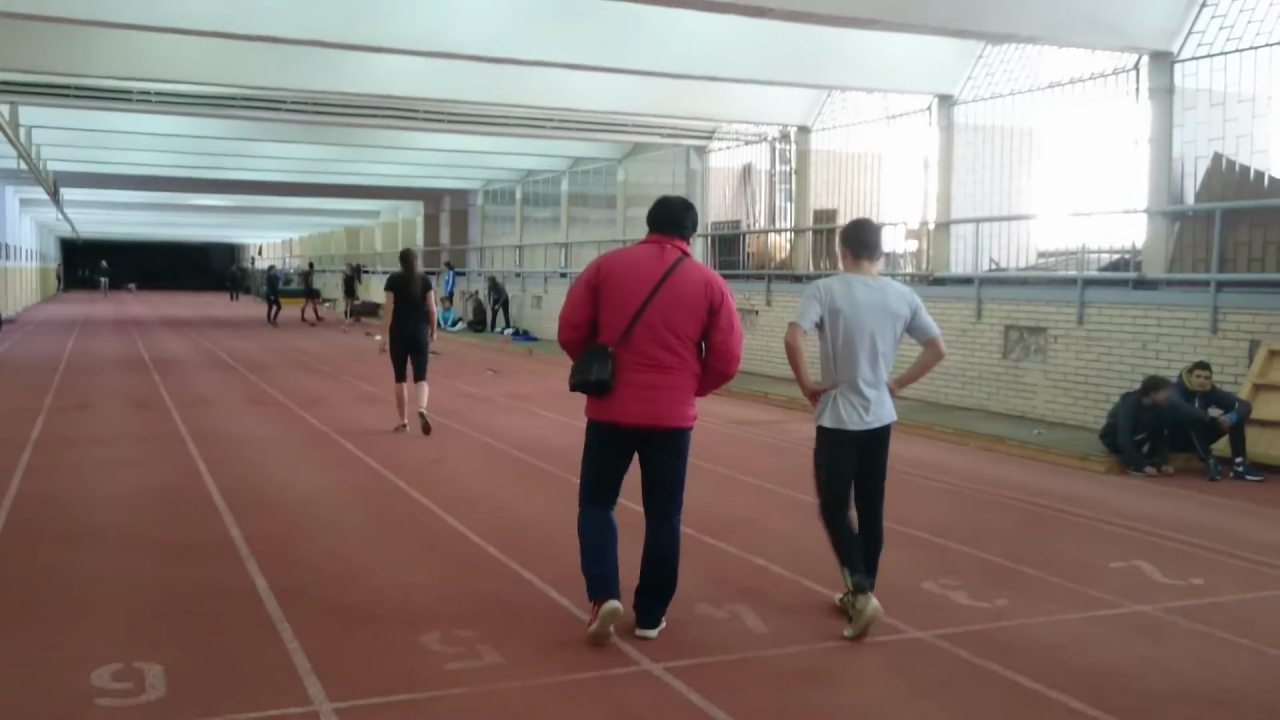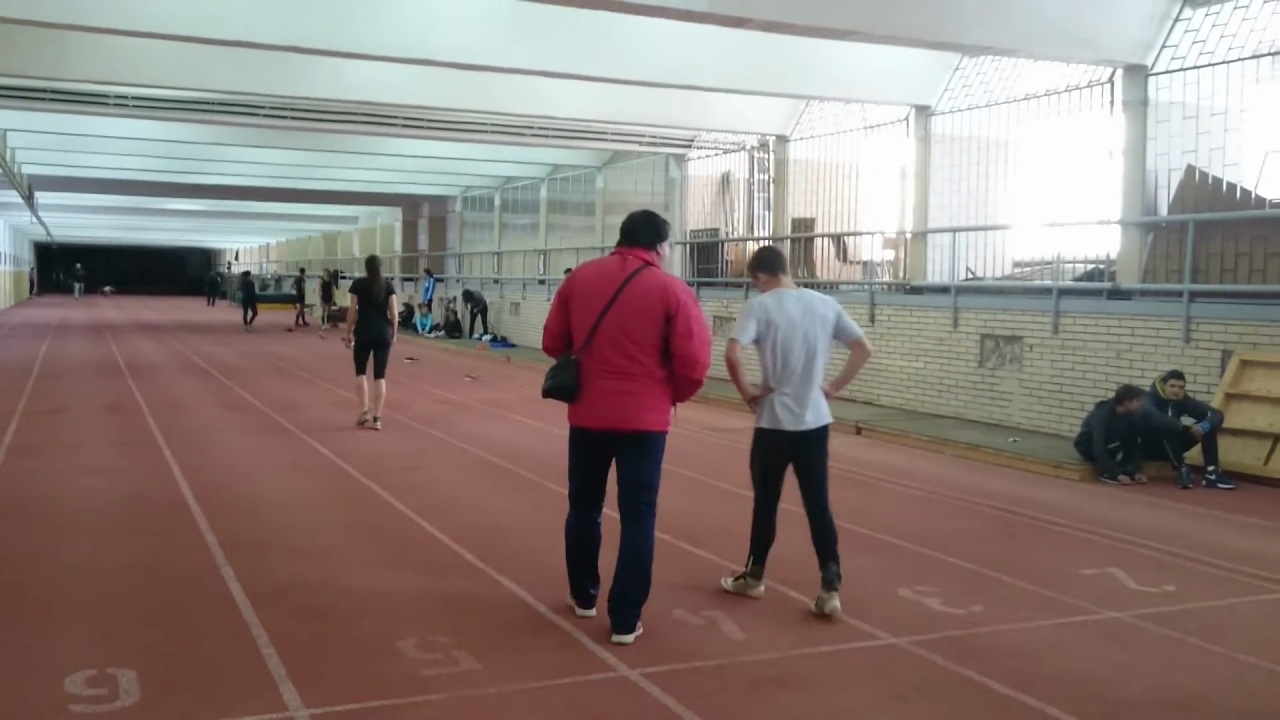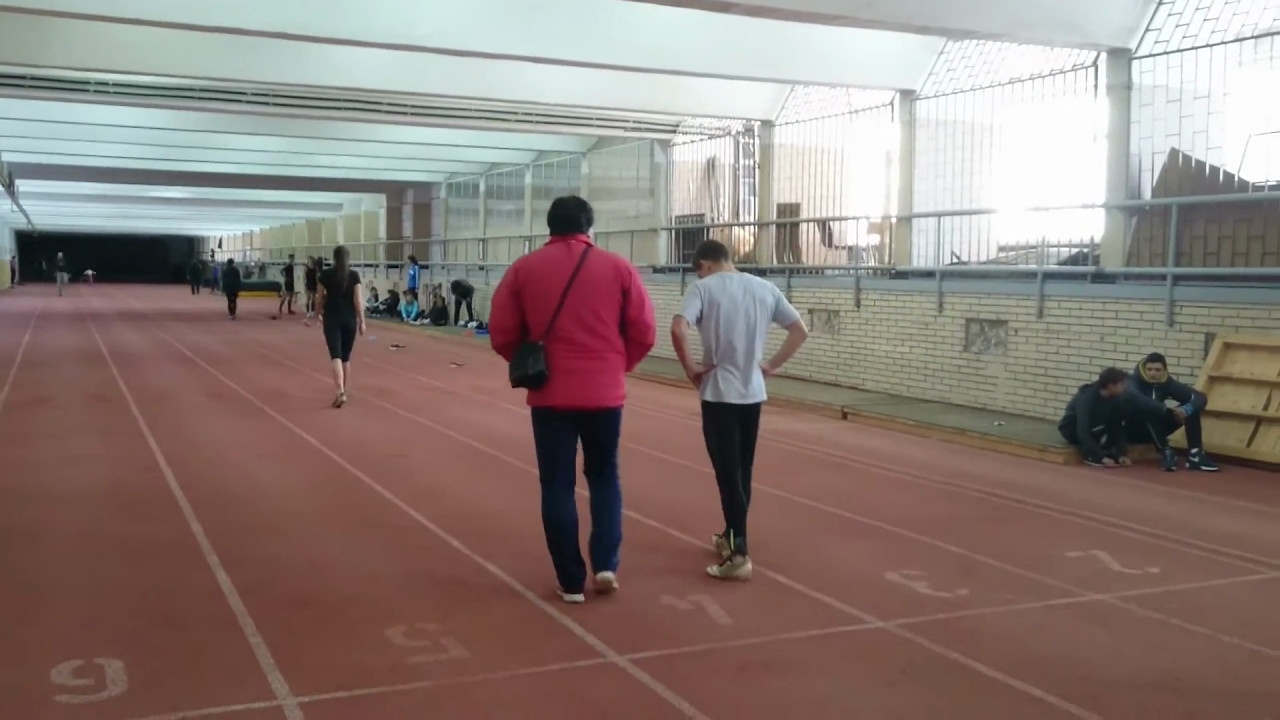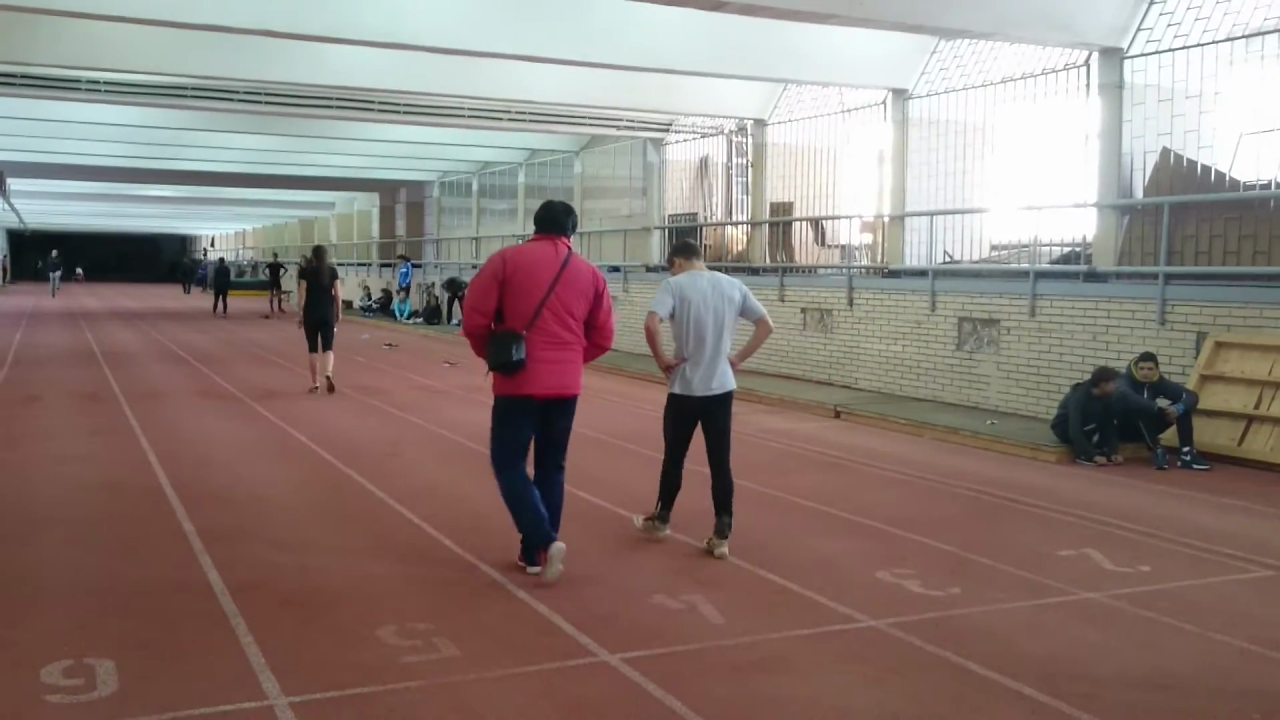
dt=0.7s
person 1, frame 1
left shoulder: (607, 266)
right shoulder: (709, 282)
left elbow: (570, 333)
right elbow: (726, 360)
left hip: (611, 410)
right hip: (672, 415)
left knee: (596, 504)
right knee: (663, 517)
left ankle: (604, 595)
right ankle: (650, 615)
person 1, frame 2
left shoulder: (579, 278)
right shoulder: (671, 290)
left elbow: (554, 343)
right elbow: (693, 366)
right wrist: (670, 396)
left hip: (587, 413)
right hip: (644, 419)
left knee: (583, 508)
right knee: (638, 517)
left ankle: (584, 596)
right ankle: (625, 619)
person 1, frame 3
left shoulder: (524, 269)
right shoulder: (618, 267)
left elbow: (502, 336)
right elbow: (643, 333)
left hip: (550, 394)
right hip: (605, 393)
left knee: (557, 487)
right knee: (604, 478)
left ankle: (571, 581)
right ankle: (606, 562)
person 1, frame 4
left shoulder: (507, 259)
right shoulder: (591, 274)
left elbow: (474, 319)
right elbow: (602, 338)
left wrist: (492, 354)
left hip: (517, 382)
right hip: (566, 385)
left knee: (509, 466)
right knee: (551, 468)
left ankle: (545, 541)
right ankle: (538, 552)
person 2, frame 1
left shoulder: (825, 290)
right shoulder: (903, 296)
left elbow: (792, 339)
right elbow: (937, 349)
left wrist: (807, 385)
right wrist: (897, 383)
left hip: (838, 419)
right hip: (880, 418)
left knee: (834, 511)
right knee: (870, 510)
left ankle: (863, 593)
right ankle: (859, 591)
person 2, frame 2
left shoulder: (759, 306)
right shoulder: (825, 304)
left elbow: (732, 353)
right elbow: (864, 348)
left wrist: (745, 390)
right wrist: (834, 386)
left hip: (774, 422)
right hip: (816, 421)
left knee: (766, 501)
right knee: (818, 505)
left ankle: (753, 577)
right ankle: (830, 588)
person 2, frame 3
left shoulder: (704, 288)
right shoulder: (765, 288)
left elbow: (678, 328)
right elbow: (800, 330)
left wrist: (690, 367)
right wrist: (771, 365)
left hip: (719, 395)
right hip: (753, 394)
left knee: (728, 474)
right knee: (742, 472)
left ankle: (738, 555)
right ankle: (731, 537)
person 2, frame 4
left shoulder: (674, 285)
right shoulder: (733, 285)
left elbow: (651, 325)
right elbow: (766, 325)
left wrist: (662, 360)
right wrist: (739, 357)
left hip: (685, 387)
right hip: (722, 387)
left knee: (674, 457)
right knee: (720, 463)
left ankle: (660, 520)
right ankle: (722, 536)
person 3, frame 1
left shoulder: (393, 280)
right shoulder: (425, 280)
left elbow: (388, 310)
right elbow: (432, 310)
left wrist: (385, 336)
right wrist: (432, 331)
left hip: (399, 334)
right hip: (420, 333)
left knee: (400, 378)
right knee: (420, 378)
left ankle: (403, 422)
right ankle: (422, 410)
person 3, frame 2
left shoulder: (358, 284)
right shoulder: (388, 285)
left elbow: (352, 311)
right elbow: (393, 312)
left wrist: (349, 333)
right wrist: (393, 333)
left hip: (363, 333)
right hip: (383, 333)
left knee: (360, 372)
right knee: (380, 376)
left ankle: (365, 410)
right ankle: (377, 417)
person 3, frame 3
left shoulder: (326, 274)
right shoulder: (354, 275)
left elbow: (320, 298)
right elbow: (358, 300)
left wrist: (319, 312)
right wrist: (362, 321)
left hip: (332, 319)
right hip: (349, 319)
left knee: (336, 356)
right knee: (346, 357)
left ankle: (341, 392)
right ankle: (343, 391)
person 3, frame 4
left shoulder: (306, 271)
right shoulder: (332, 271)
left elbow: (302, 295)
right elbow: (338, 294)
left wrist: (300, 315)
right wrist: (338, 312)
left hip: (311, 313)
right hip: (328, 313)
left knee: (313, 349)
right knee: (328, 348)
left ankle: (315, 385)
right ankle: (328, 374)
